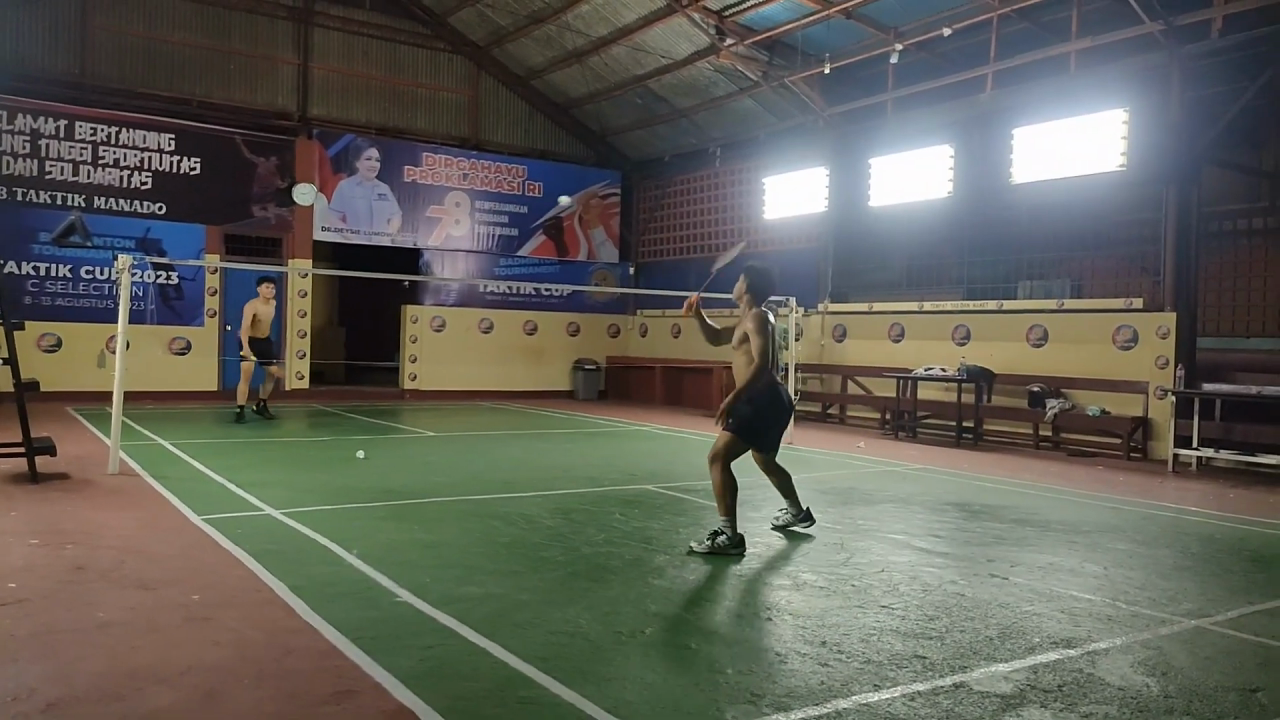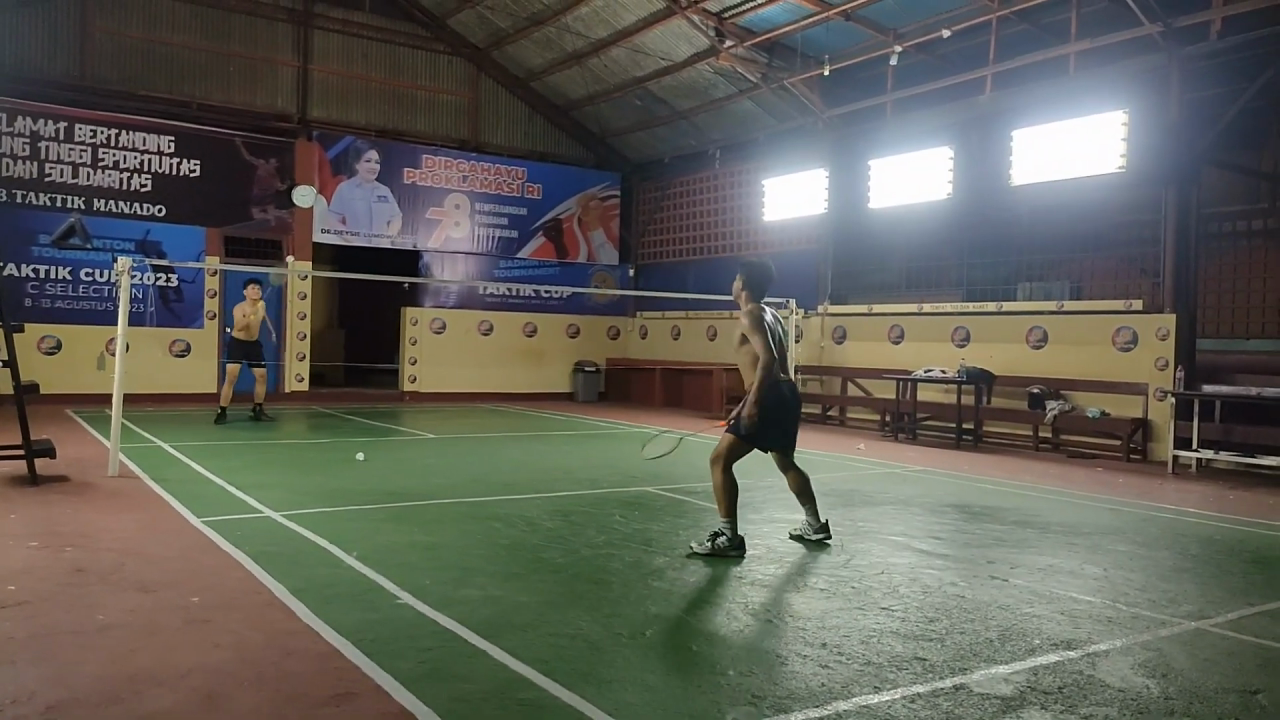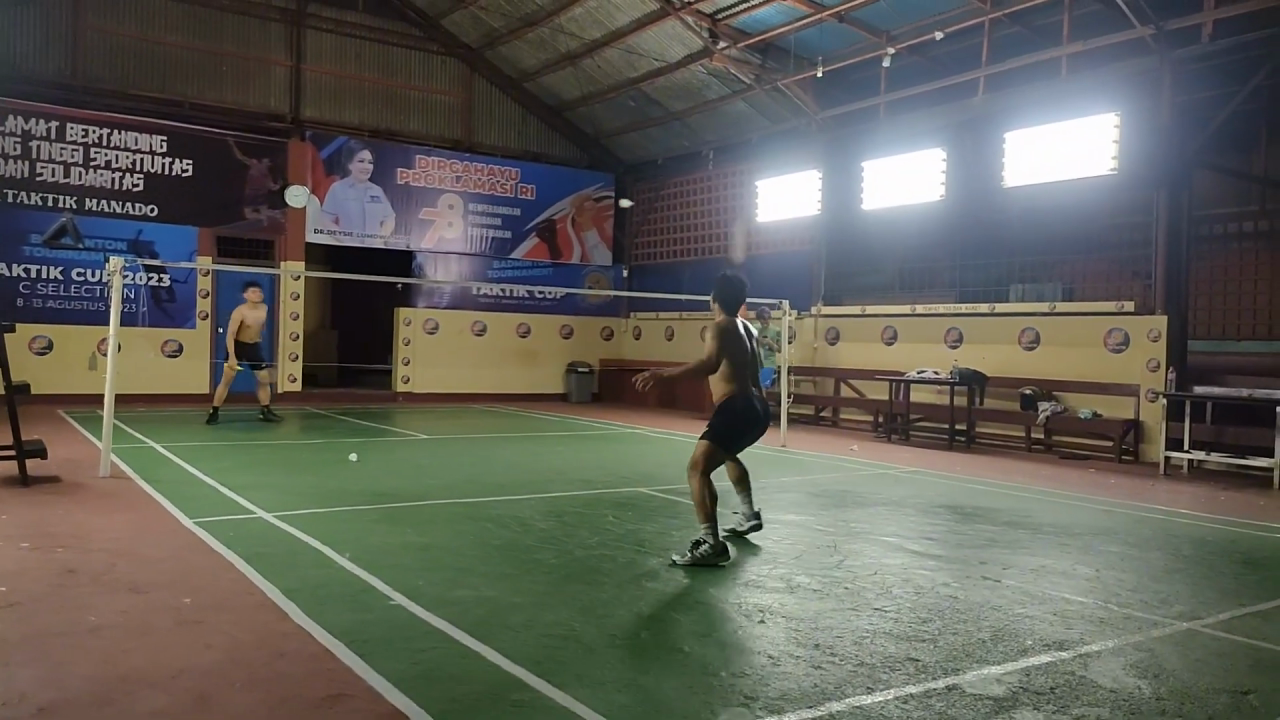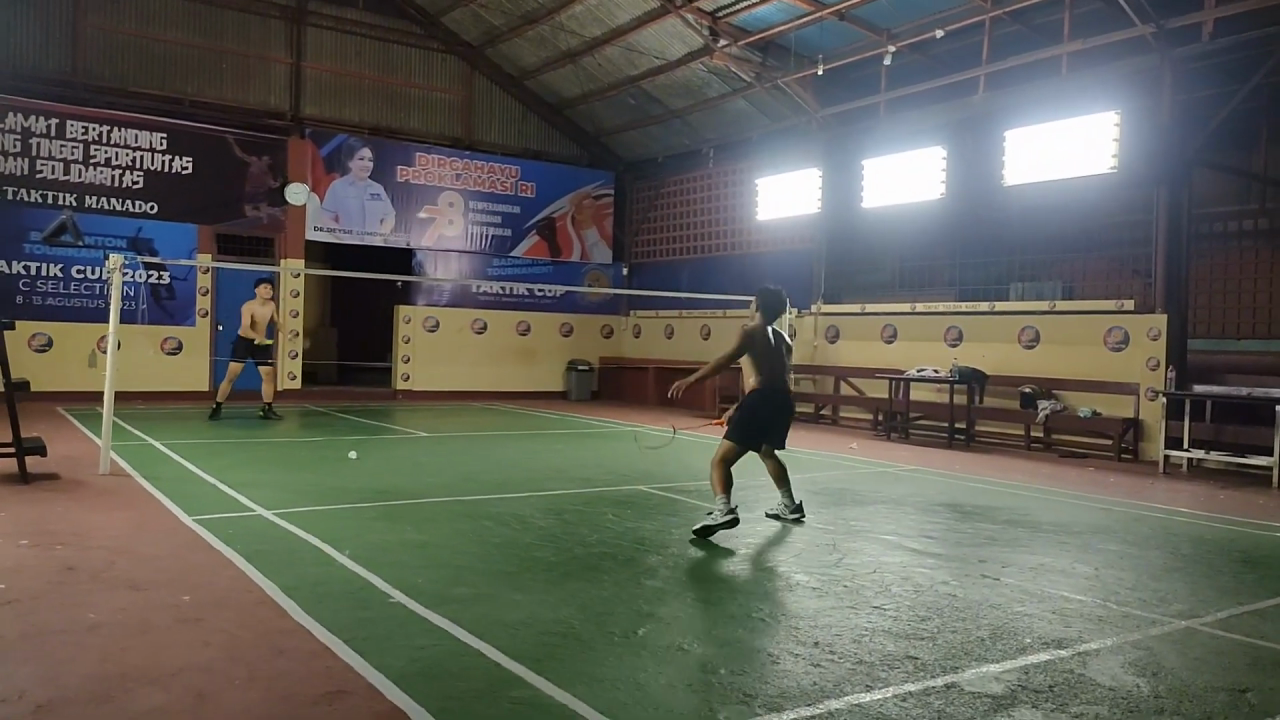
dt=0.5s
person 1, frame 1
left shoulder: (756, 317)
right shoulder: (747, 319)
left elbow: (761, 364)
right elbow: (715, 336)
left wrist: (731, 398)
right wrist: (698, 314)
left hip: (763, 400)
right hip: (771, 400)
left knee: (718, 458)
right knee: (764, 461)
left ankle: (729, 535)
right ankle: (797, 512)
person 1, frame 2
left shoulder: (750, 316)
right shoulder: (771, 316)
left elbow: (767, 361)
left wrist: (752, 403)
right wrist: (743, 406)
left hip: (769, 398)
right hip: (787, 395)
left knee: (720, 460)
right knee: (786, 464)
left ankle: (729, 536)
right ankle: (815, 524)
person 1, frame 3
left shoulder: (720, 326)
right shoulder: (747, 328)
left elbow: (711, 363)
left wrist: (662, 373)
left hip: (736, 409)
right hip: (758, 409)
left knee: (698, 469)
right knee: (729, 457)
left ankle: (711, 544)
right ankle: (749, 514)
person 1, frame 4
left shoulder: (752, 332)
right shoulder: (784, 340)
left elbow: (727, 359)
left wrist: (691, 379)
right wrist: (739, 408)
left hip: (761, 402)
right hip: (784, 404)
left knee: (720, 462)
right knee: (767, 452)
left ankle: (724, 510)
right ankle: (789, 504)
